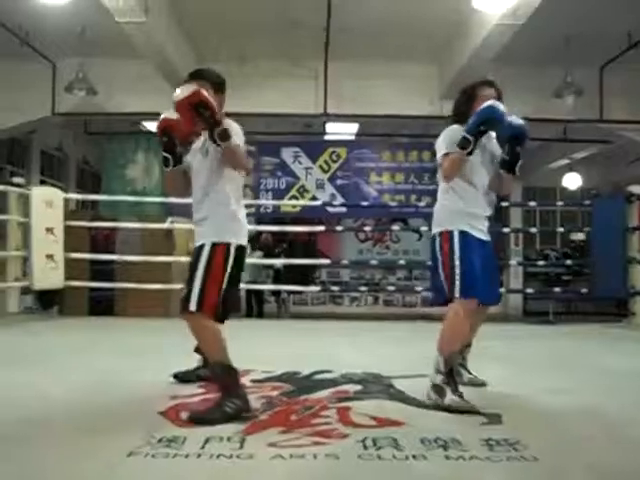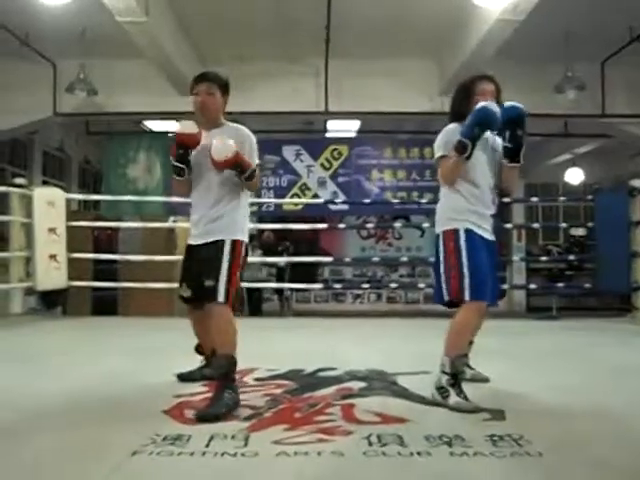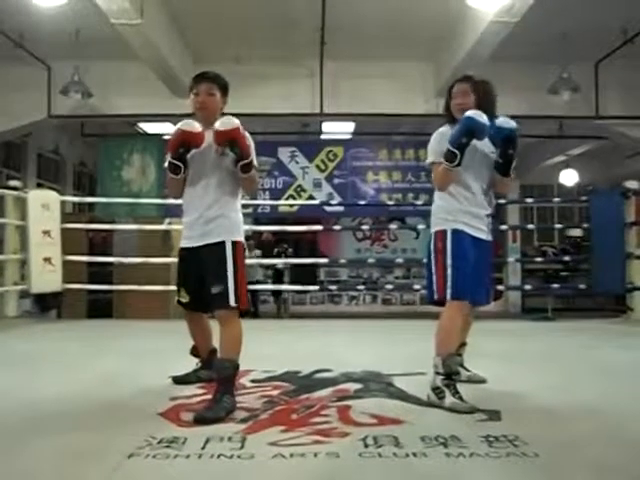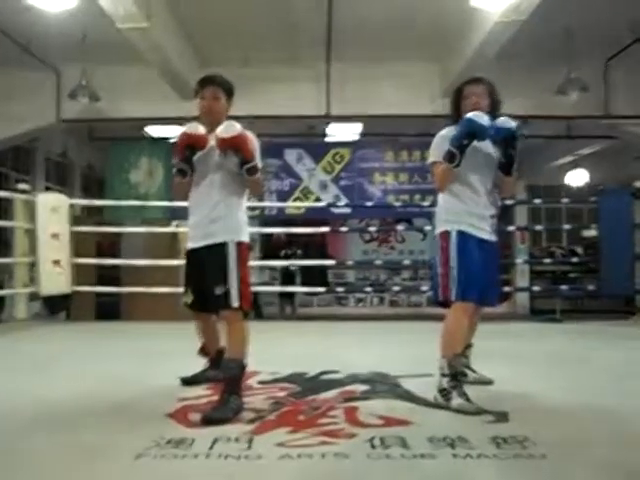
dt=0.5s
person 1, frame 1
left shoulder: (226, 128)
right shoulder: (194, 142)
left elbow: (241, 164)
right elbow: (177, 189)
left wrist: (214, 125)
right wrist: (170, 152)
left hip: (223, 235)
right hip: (208, 235)
left knee: (196, 311)
right knee: (198, 309)
left ankle: (233, 393)
right ankle: (209, 364)
person 1, frame 2
left shoulder: (240, 135)
right shoulder: (192, 140)
left elbow: (254, 184)
right elbow: (182, 191)
left wrist: (242, 168)
right wrist: (179, 160)
left hip: (228, 232)
right hip: (198, 232)
left knee: (218, 302)
right knee: (194, 302)
left ankle: (227, 387)
right ankle: (212, 361)
person 1, frame 3
left shoulder: (236, 135)
right shoulder: (186, 138)
left elbow: (251, 188)
right elbow: (174, 192)
left wrist: (242, 156)
right wrist: (175, 158)
left hip: (223, 234)
right hip: (191, 236)
left knee: (226, 309)
right knee: (191, 307)
left ankle: (226, 390)
right ankle: (208, 364)
person 1, frame 4
left shoulder: (242, 139)
right shoulder: (193, 142)
left elbow: (256, 190)
right elbow: (181, 193)
left wrist: (246, 159)
right wrist: (182, 162)
left hip: (228, 236)
right hip: (197, 236)
left knee: (231, 309)
right knee: (200, 307)
left ankle: (233, 391)
right ankle: (217, 364)
person 2, frame 1
left shoulder: (493, 142)
right shoulder: (453, 133)
left elbow: (502, 188)
right elbow: (448, 173)
left wrist: (512, 155)
right wrist: (472, 134)
left hip: (480, 229)
right hip: (454, 228)
left knee: (482, 303)
right knee: (465, 300)
left ankle: (458, 364)
right ankle: (441, 381)
person 2, frame 2
left shoulder: (493, 138)
right shoulder: (452, 132)
left elbow: (508, 184)
right elbow: (447, 177)
left wrist: (514, 141)
right wrist: (469, 137)
left hip: (484, 228)
right hip: (458, 226)
left knee: (481, 303)
right knee: (473, 302)
left ankle: (460, 363)
right ankle: (446, 381)
person 2, frame 3
left shoulder: (491, 139)
right shoulder: (444, 135)
left elbow: (501, 189)
right elbow: (440, 182)
left wrist: (507, 155)
right wrist: (459, 145)
left hip: (481, 229)
right hip: (452, 227)
left knee: (471, 303)
right knee: (457, 302)
left ankle: (455, 363)
right ankle: (441, 381)
person 2, frame 4
left shoulder: (495, 141)
right shoulder: (448, 136)
left elbow: (507, 190)
right elbow: (440, 182)
left wrist: (509, 156)
right wrist: (459, 145)
left hip: (486, 230)
right hip: (457, 228)
left knee: (477, 304)
right knee: (462, 303)
left ankle: (462, 364)
right ankle: (447, 383)
